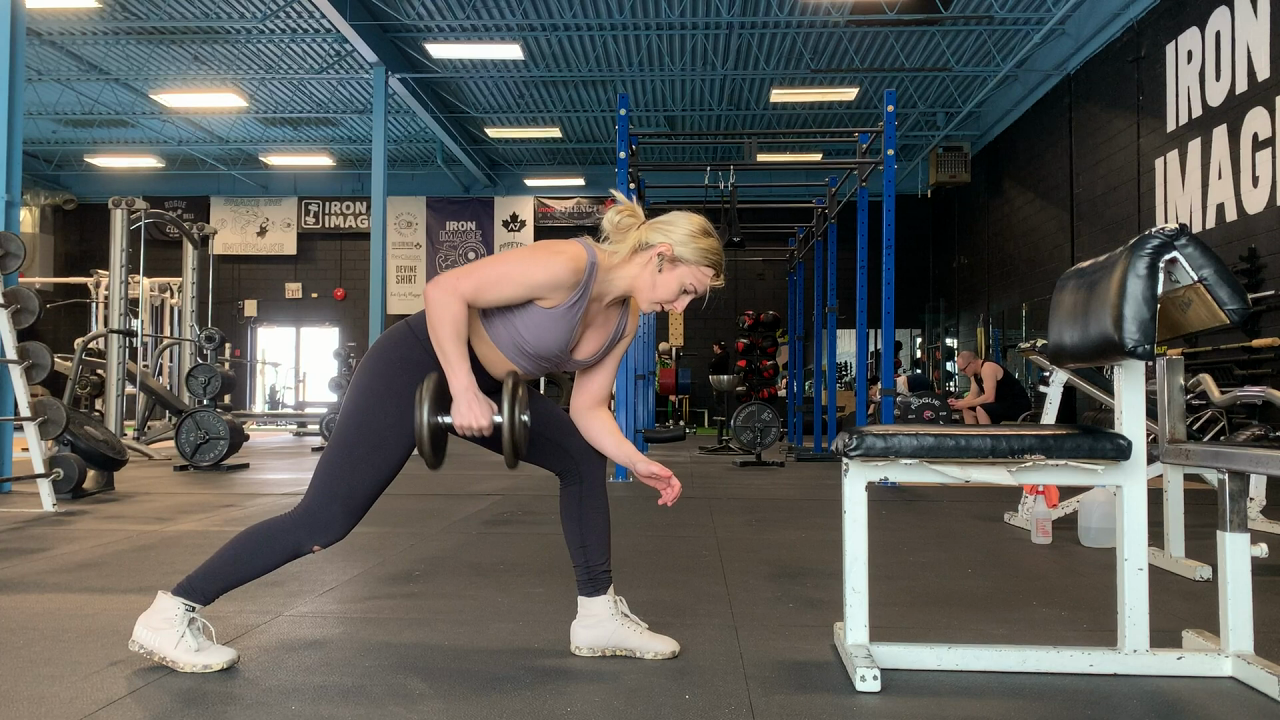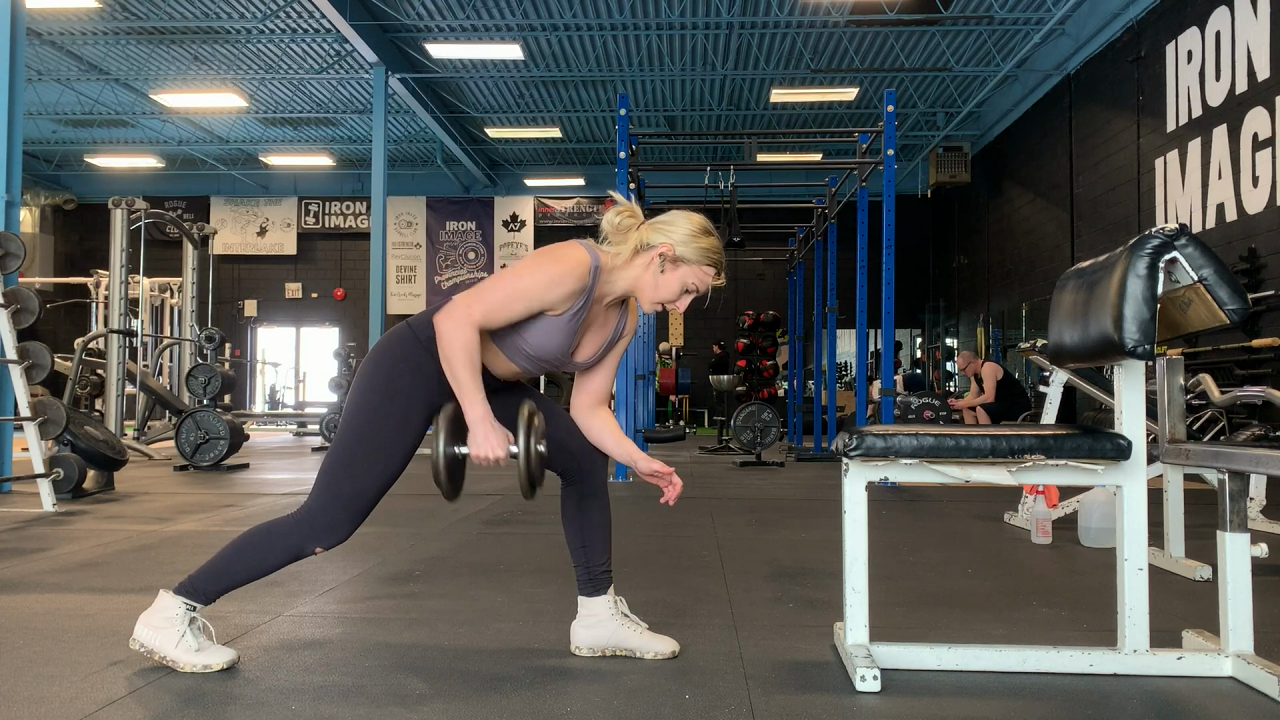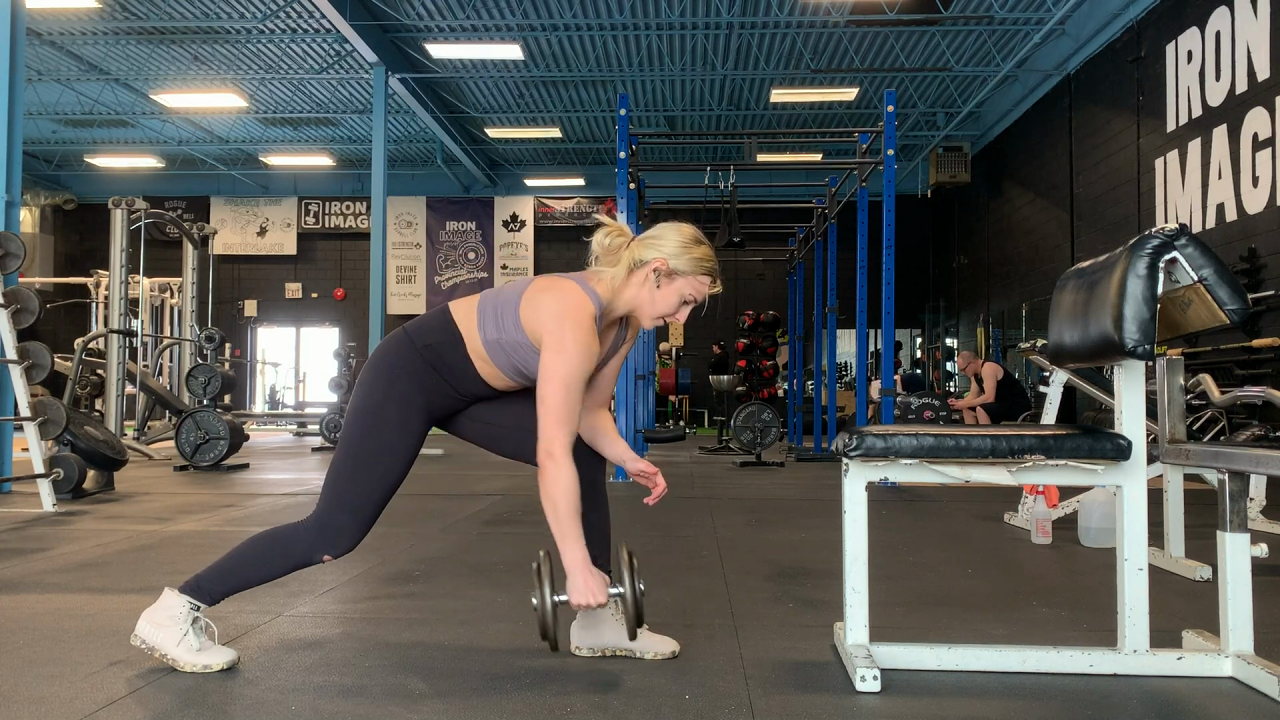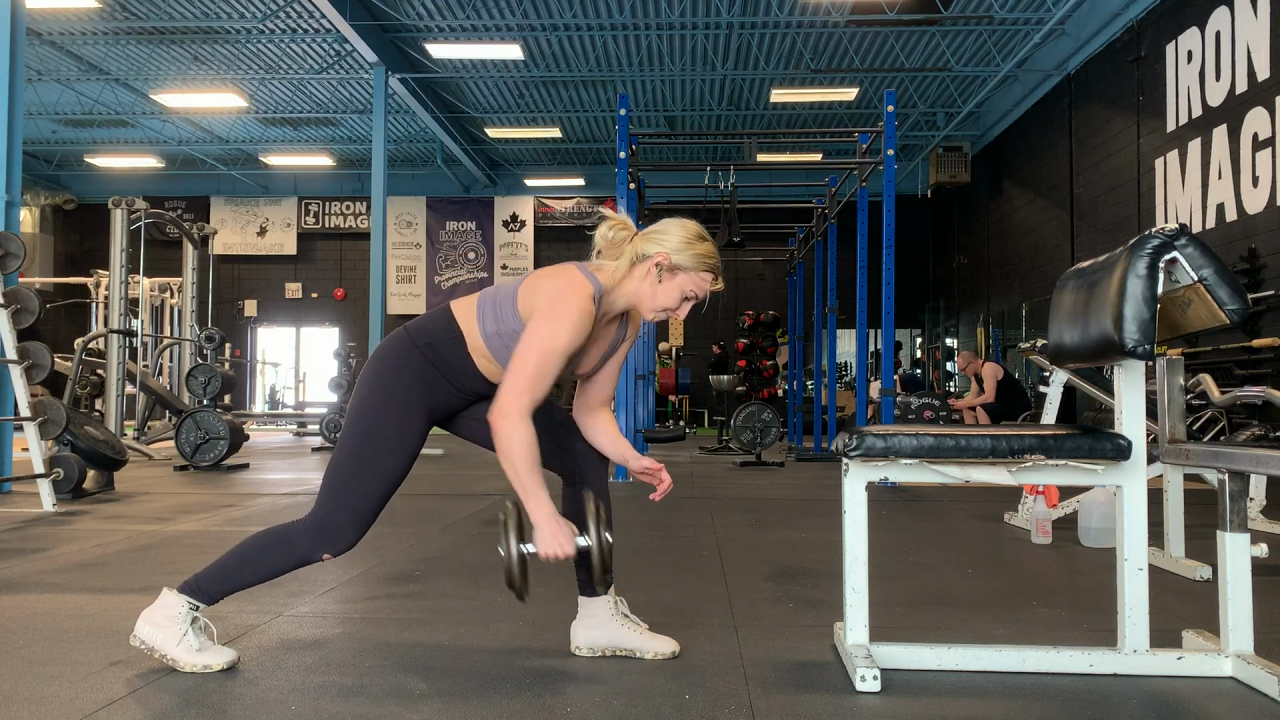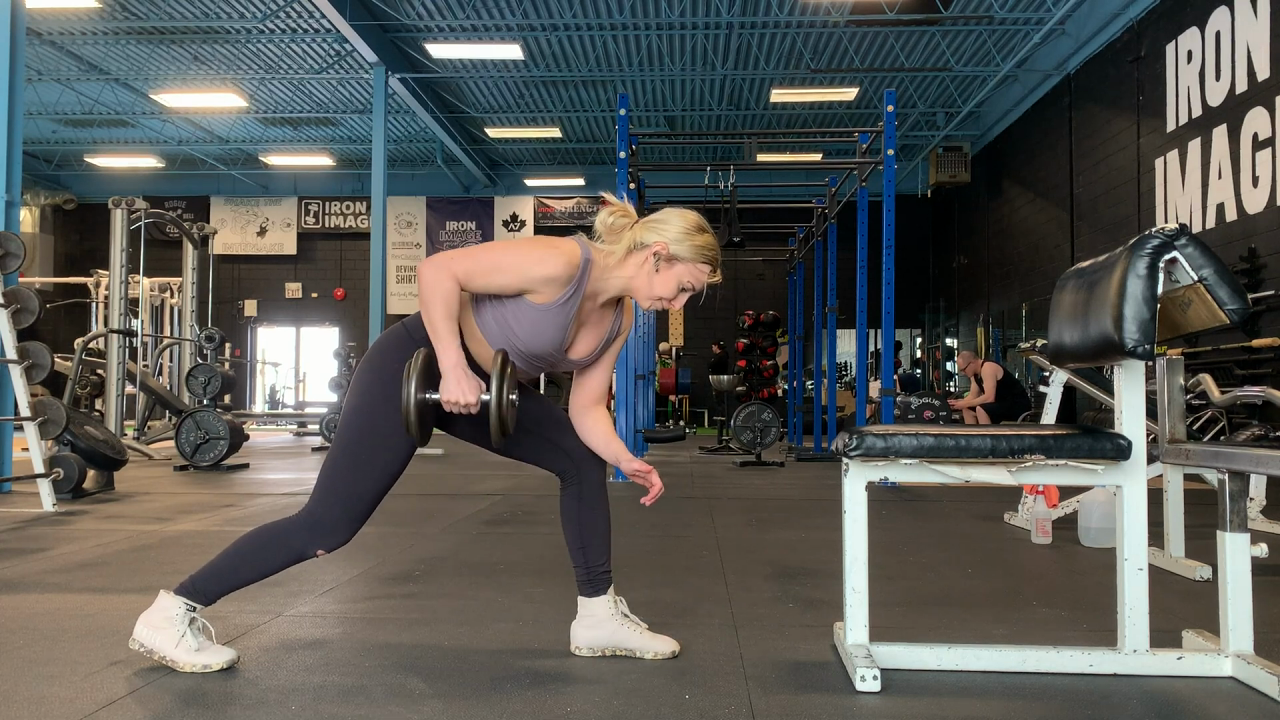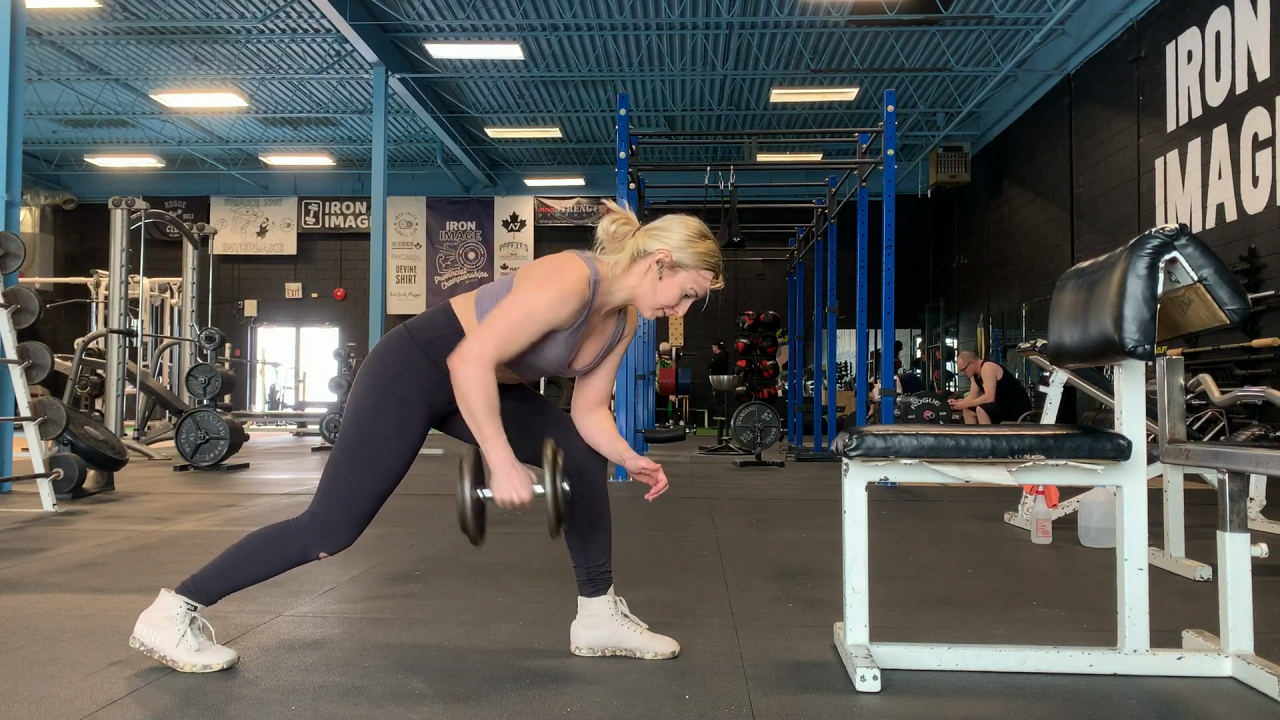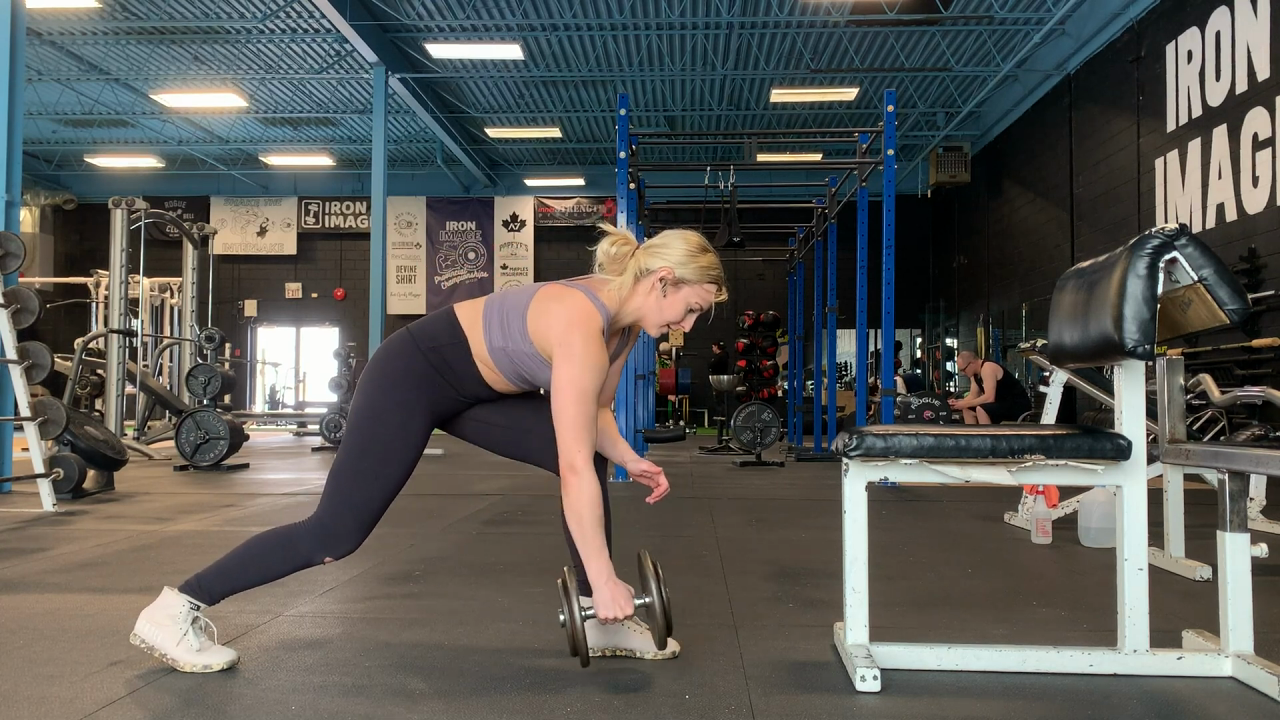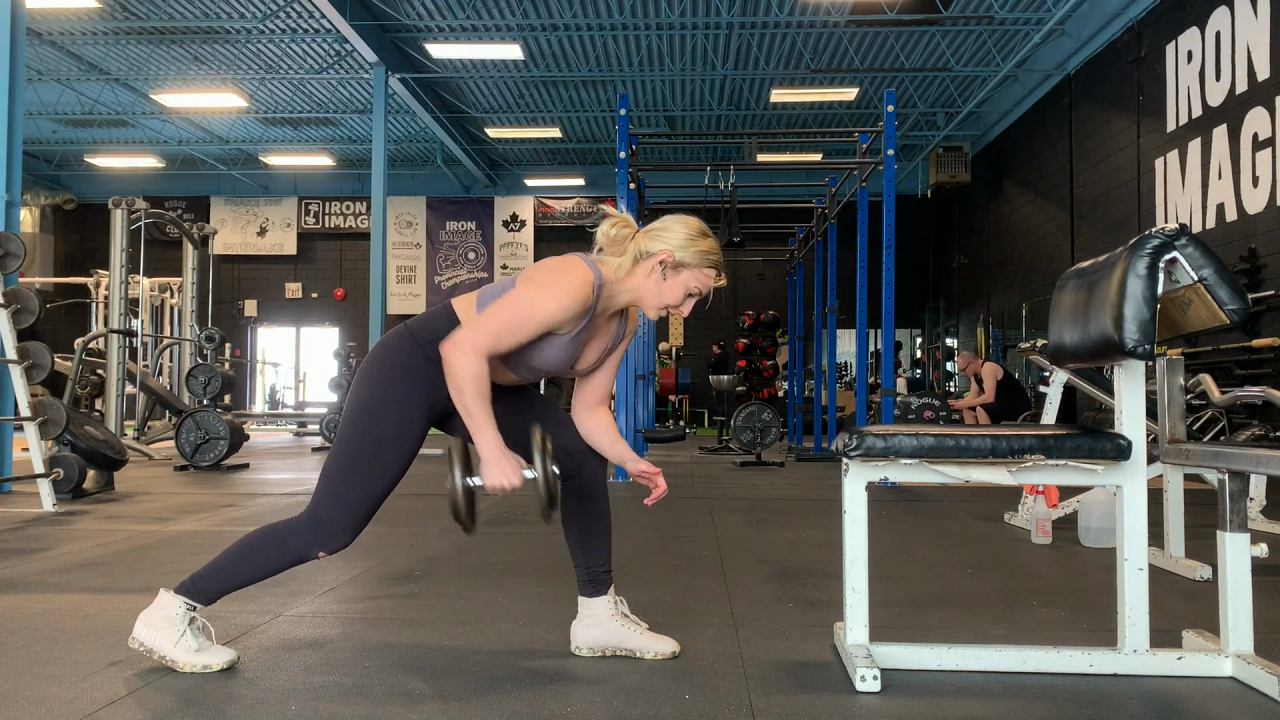
dt=0.5s
person 1, frame 1
left shoulder: (625, 318)
right shoulder: (566, 265)
left elbow: (589, 409)
right elbow: (444, 290)
left wrist: (637, 462)
right wrist: (463, 391)
left hip: (483, 382)
right hip: (414, 365)
left knee: (584, 459)
right knee: (325, 520)
left ankle: (598, 617)
right ankle: (168, 614)
person 1, frame 2
left shoulder: (625, 316)
right shoulder: (569, 270)
left elbow: (589, 409)
right elbow: (456, 317)
left wrist: (639, 461)
right wrist: (479, 421)
left hip: (482, 382)
right hip: (415, 367)
left knee: (586, 459)
right knee: (328, 522)
left ankle: (598, 617)
right ankle: (170, 613)
person 1, frame 3
left shoulder: (625, 322)
right shoulder: (574, 316)
left elbow: (588, 411)
right elbow: (552, 456)
left wrist: (628, 459)
right wrist: (577, 569)
left hip: (474, 386)
right hip: (411, 373)
left knee: (590, 460)
right knee: (335, 531)
left ankle: (594, 623)
right ankle: (173, 612)
person 1, frame 4
left shoulder: (626, 321)
right shoulder: (573, 299)
left elbow: (590, 410)
right elbow: (510, 417)
left wrist: (631, 458)
right wrist: (545, 520)
left hip: (474, 386)
right hip: (414, 371)
left knee: (588, 460)
right knee: (335, 528)
left ankle: (598, 617)
right ankle: (172, 612)
person 1, frame 5
left shoulder: (620, 317)
right shoulder: (561, 261)
left elbow: (587, 407)
right elbow: (438, 269)
left wrist: (625, 459)
right wrist: (453, 367)
left hip: (479, 381)
right hip: (416, 364)
left knee: (583, 461)
right knee: (329, 524)
left ankle: (598, 617)
right ankle: (169, 613)
person 1, frame 6
left shoulder: (623, 319)
right shoulder: (569, 282)
left elbow: (589, 408)
right elbow: (468, 362)
left wrist: (629, 457)
right wrist: (502, 463)
left hip: (482, 381)
right hip: (416, 368)
left knee: (584, 460)
right knee: (333, 526)
left ankle: (598, 617)
right ankle: (171, 613)
person 1, frame 7
left shoulder: (626, 324)
right shoulder: (581, 326)
left elbow: (592, 416)
right elbow: (573, 471)
left wrist: (631, 461)
right wrist: (604, 581)
left hip: (474, 386)
right hip: (413, 372)
left knee: (592, 458)
right knee: (337, 531)
left ankle: (601, 623)
right ankle: (172, 612)
person 1, frame 8
left shoulder: (624, 319)
right shoulder: (574, 285)
left elbow: (589, 408)
right elbow: (462, 351)
left wrist: (629, 460)
right wrist: (492, 454)
left hip: (487, 378)
right hip: (415, 368)
left knee: (584, 460)
right knee: (330, 526)
left ankle: (598, 617)
right ankle: (169, 613)
